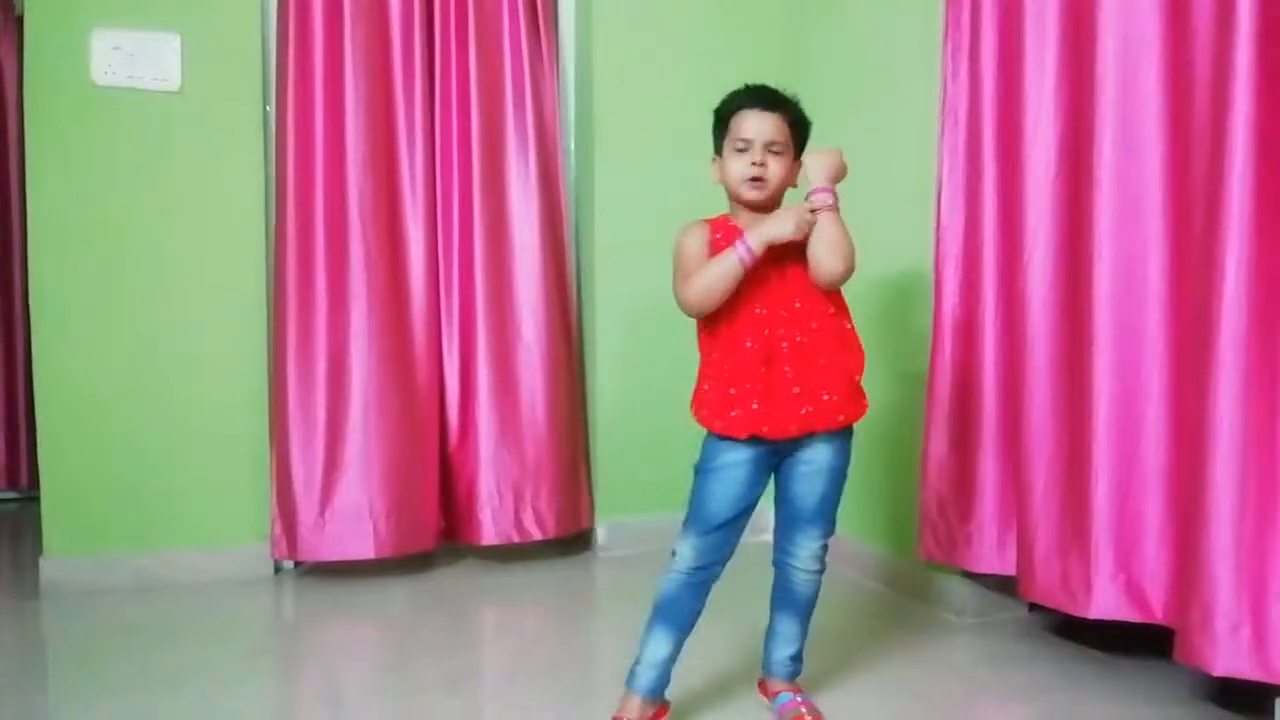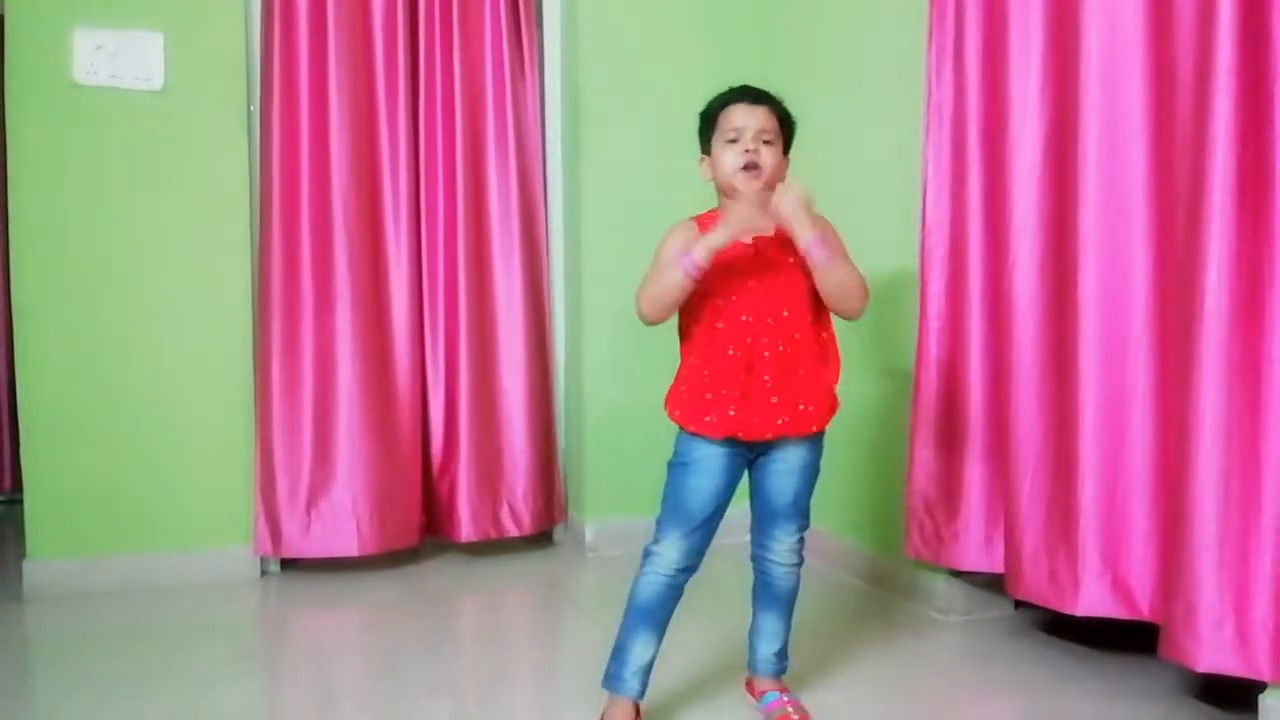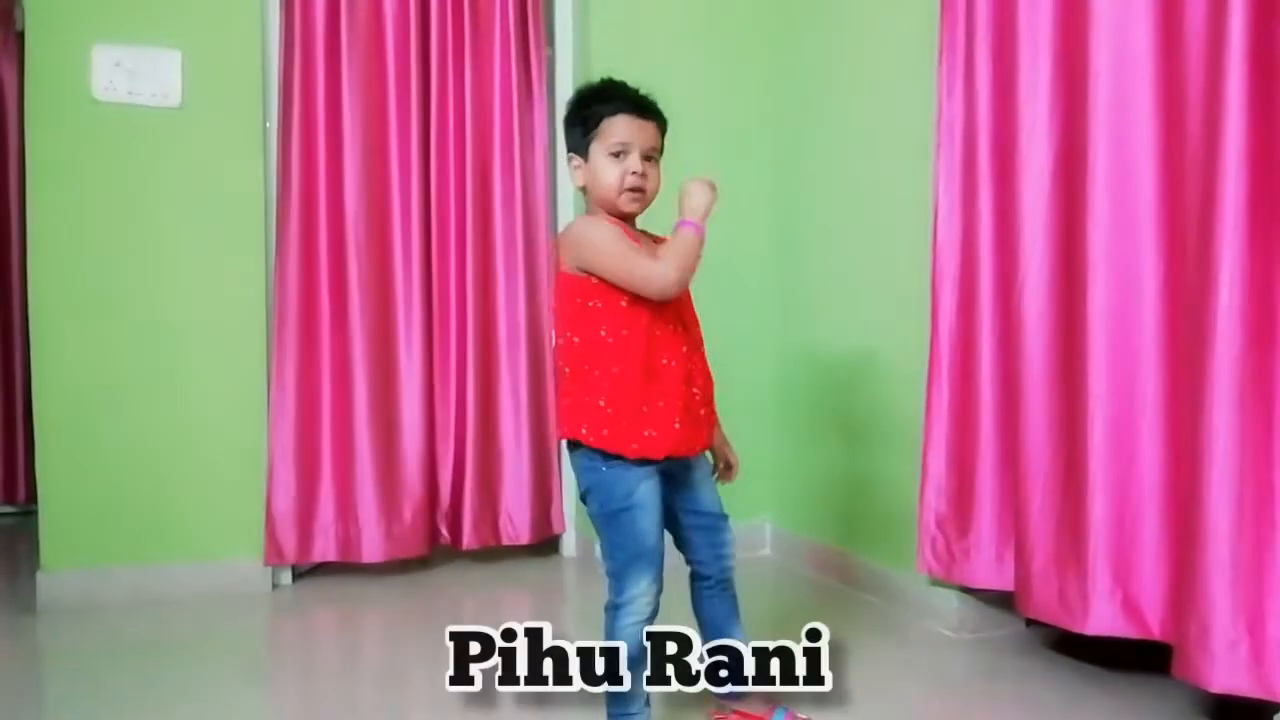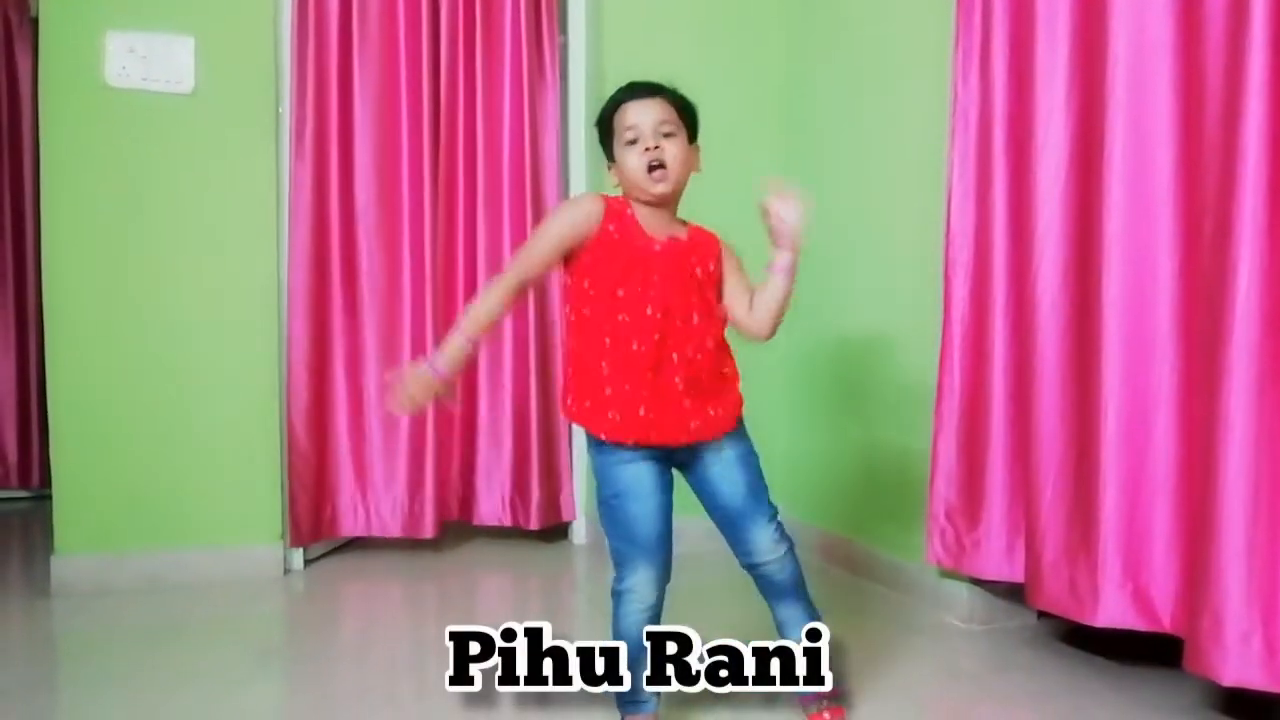
dt=1s
person 1, frame 1
left shoulder: (810, 231)
right shoulder: (700, 237)
left elbow: (834, 271)
right elbow: (694, 298)
left wrist: (823, 188)
right wrist: (762, 236)
left hip: (821, 424)
right hip: (737, 427)
left knee: (803, 557)
right knee: (695, 556)
person 1, frame 2
left shoulder: (809, 231)
right shoulder: (690, 234)
left elbow: (851, 301)
right elbow: (650, 307)
left wrist: (802, 228)
right wrist: (713, 244)
left hip: (793, 425)
right hip: (710, 424)
left knee: (780, 553)
right knee: (669, 555)
person 1, frame 3
left shoulder: (658, 248)
right shoulder: (586, 237)
right elbow: (663, 280)
left wrist: (713, 430)
right wrist: (694, 213)
left hip: (680, 445)
right hip: (614, 449)
left knee: (715, 561)
right knee: (637, 592)
person 1, frame 4
left shoulder: (708, 248)
right shoulder: (589, 218)
left elbow: (757, 323)
right elbow: (509, 282)
left wrist: (786, 243)
right wrist: (443, 361)
left hip: (711, 424)
right hip: (619, 432)
left knee: (766, 544)
right knee: (642, 578)
